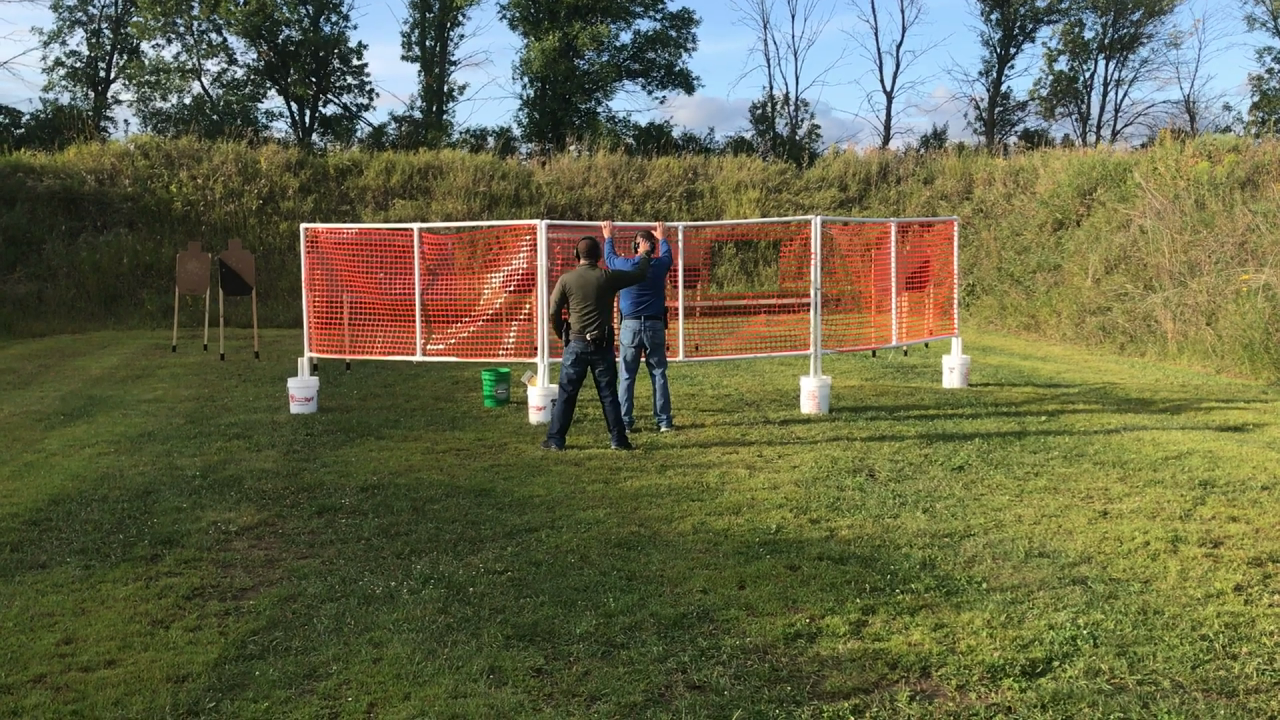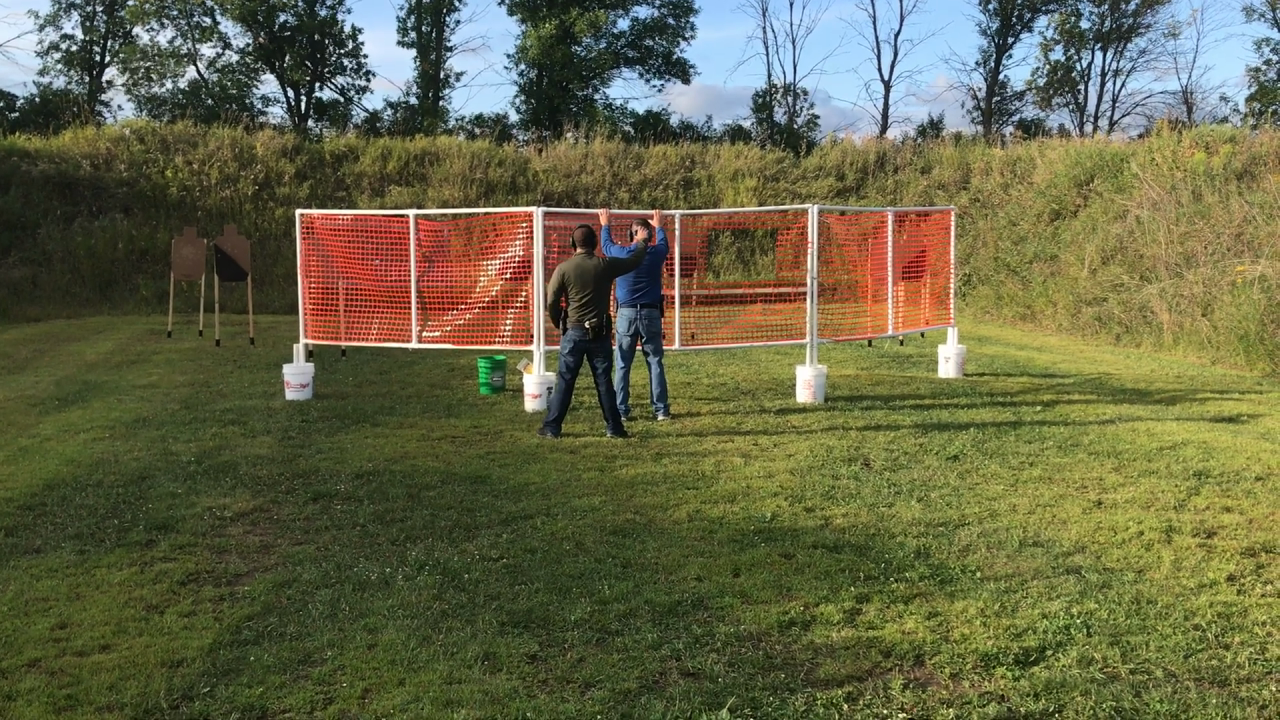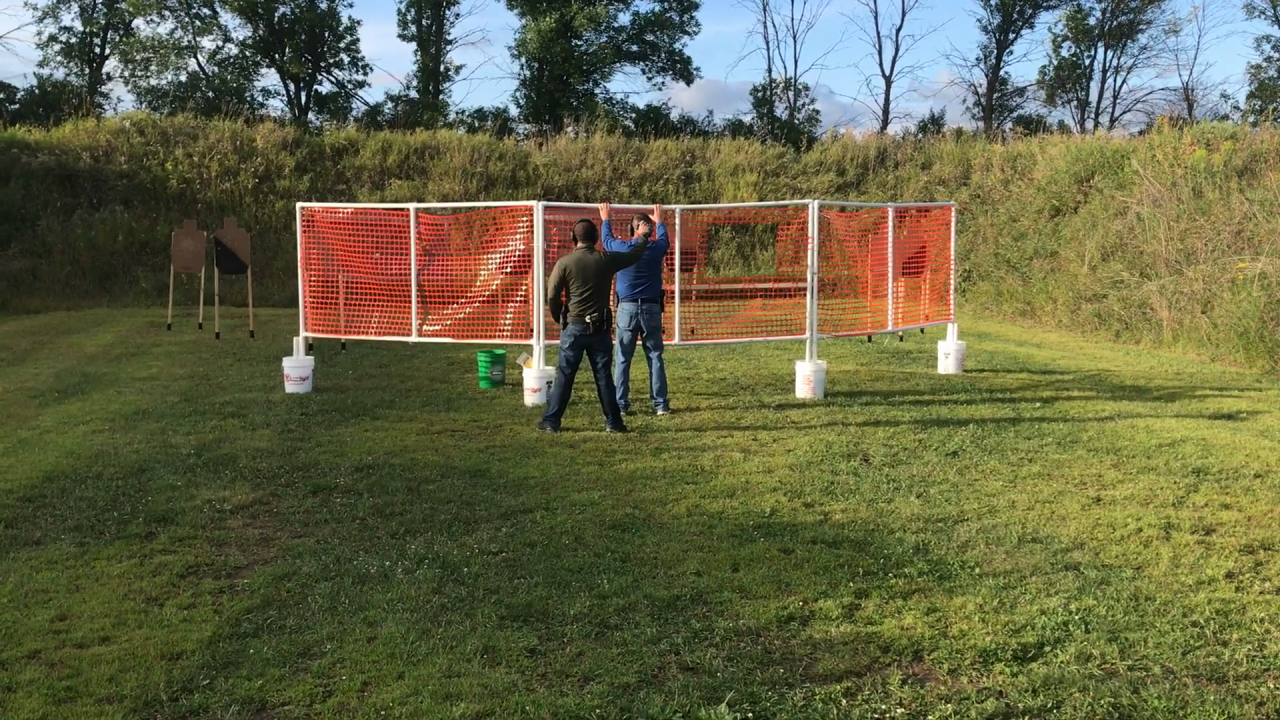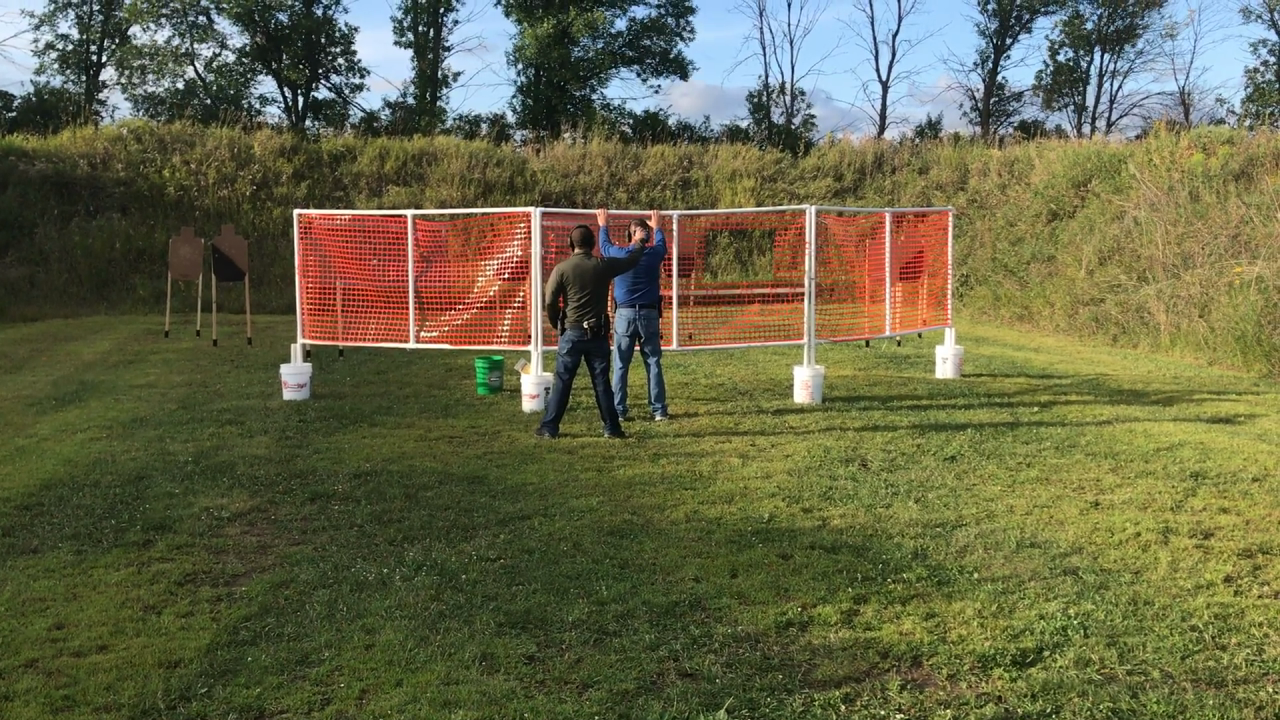
dt=1s
person 1, frame 1
left shoulder: (566, 279)
right shoulder: (608, 277)
left elbow: (554, 312)
right elbow: (640, 274)
left wrist: (562, 335)
right wrist: (645, 254)
left hip: (576, 344)
right hip: (602, 345)
left knee: (566, 394)
right knee: (608, 394)
left ankle: (555, 440)
right ankle: (618, 439)
person 1, frame 2
left shoulder: (563, 268)
right shoulder: (606, 265)
left elbow: (551, 301)
right elbow: (634, 261)
left wrist: (559, 323)
right wrist: (642, 243)
left hip: (573, 332)
right hip: (600, 333)
left knee: (564, 382)
right knee: (604, 382)
left ankle: (551, 427)
right ankle: (614, 427)
person 1, frame 3
left shoulder: (564, 262)
right shoulder: (606, 260)
left elbow: (552, 296)
right elbow: (635, 254)
left wrist: (560, 318)
left hip: (574, 327)
right hip: (600, 328)
left knee: (564, 376)
right knee: (604, 376)
left ankle: (551, 421)
right ankle: (613, 422)
person 1, frame 4
left shoulder: (562, 268)
right shoulder: (604, 265)
left elbow: (550, 302)
right elbow: (632, 259)
left wrist: (557, 324)
right wrist: (639, 243)
left hip: (571, 333)
right hip: (597, 333)
left knee: (562, 382)
right knee: (602, 382)
left ankle: (549, 427)
right ankle: (612, 428)
person 2, frame 1
left shoulder: (624, 265)
right shoulder: (660, 265)
left elbow: (609, 256)
right elbow: (667, 254)
left wrist: (608, 238)
right wrist: (662, 238)
left hip: (630, 325)
right hip: (655, 324)
left knee: (627, 376)
right knee: (659, 374)
left ankle: (625, 421)
right ankle: (664, 421)
person 2, frame 2
left shoulder: (621, 253)
right shoulder: (656, 253)
left elbow: (606, 244)
right elbow: (664, 243)
left wrist: (605, 225)
right wrist: (658, 226)
left hip: (627, 314)
right hip: (651, 313)
left knee: (622, 365)
right knee: (655, 363)
left ankle: (621, 410)
right ankle: (661, 409)
person 2, frame 3
left shoulder: (621, 248)
right shoulder: (657, 248)
left elbow: (607, 239)
right elbow: (664, 238)
left wrist: (605, 220)
right wrist: (659, 221)
left hip: (627, 308)
right hip: (651, 308)
left knee: (622, 360)
right knee: (655, 358)
left ankle: (620, 404)
right ankle: (660, 404)
person 2, frame 4
left shoulder: (619, 254)
right shoulder: (654, 254)
left elbow: (604, 245)
right elbow: (661, 243)
left wrist: (603, 226)
right wrist: (657, 227)
left hip: (625, 314)
right hip: (649, 314)
left knee: (620, 366)
right knee: (654, 363)
left ankle: (619, 410)
right ankle: (659, 410)
